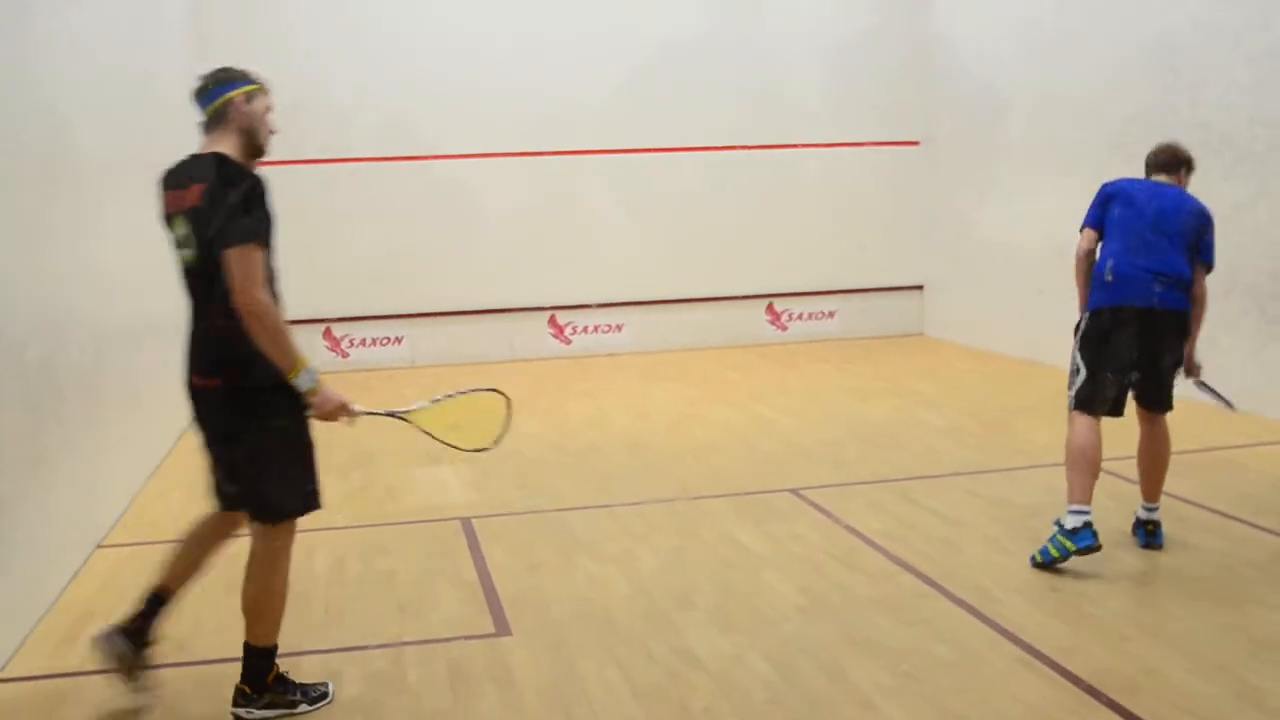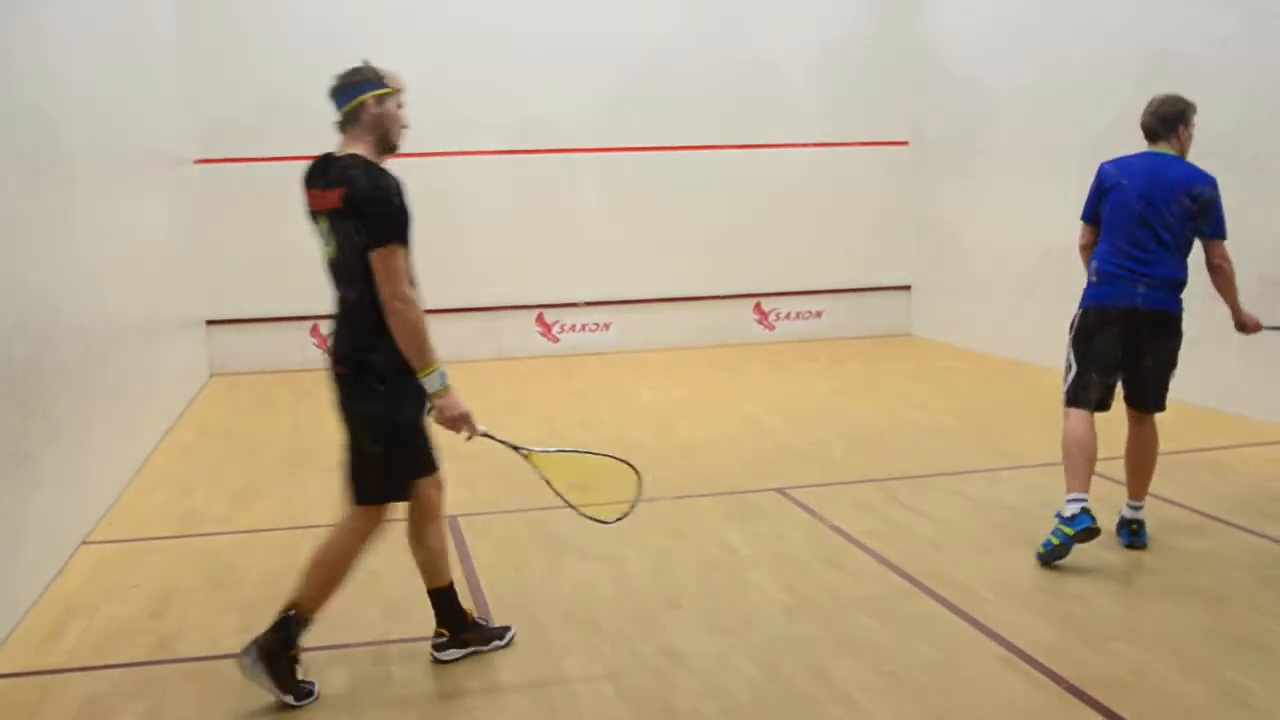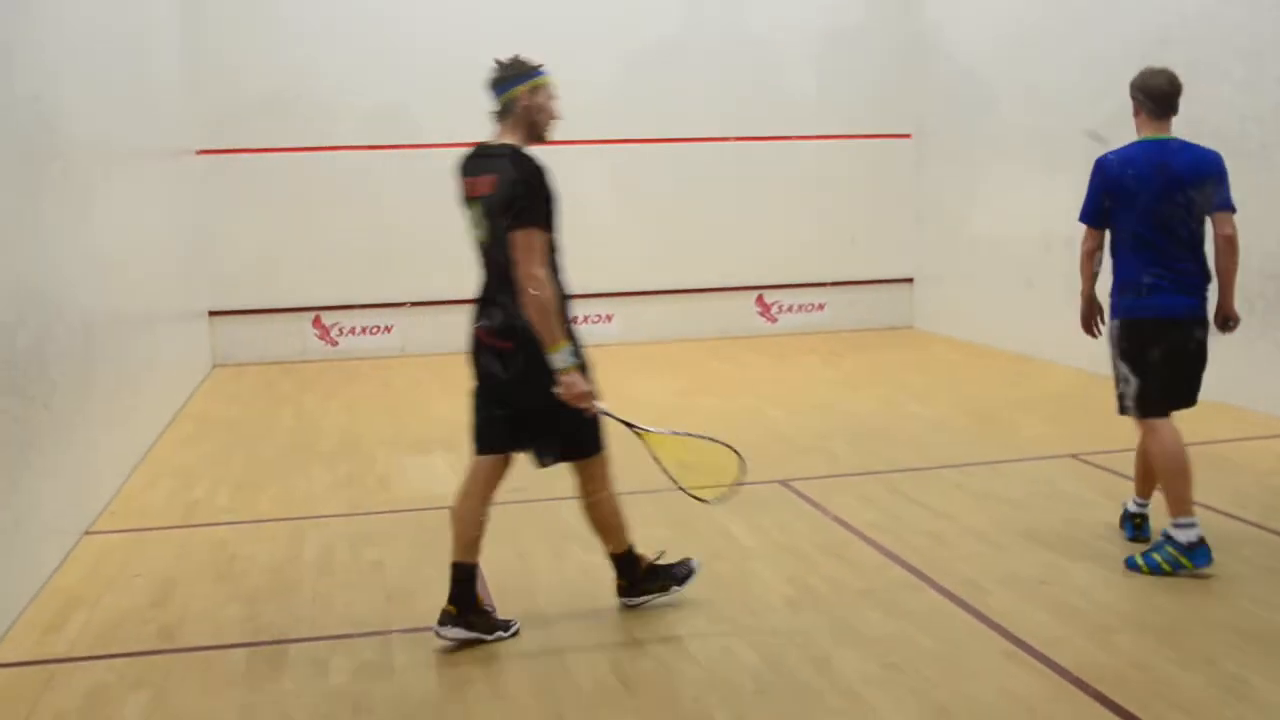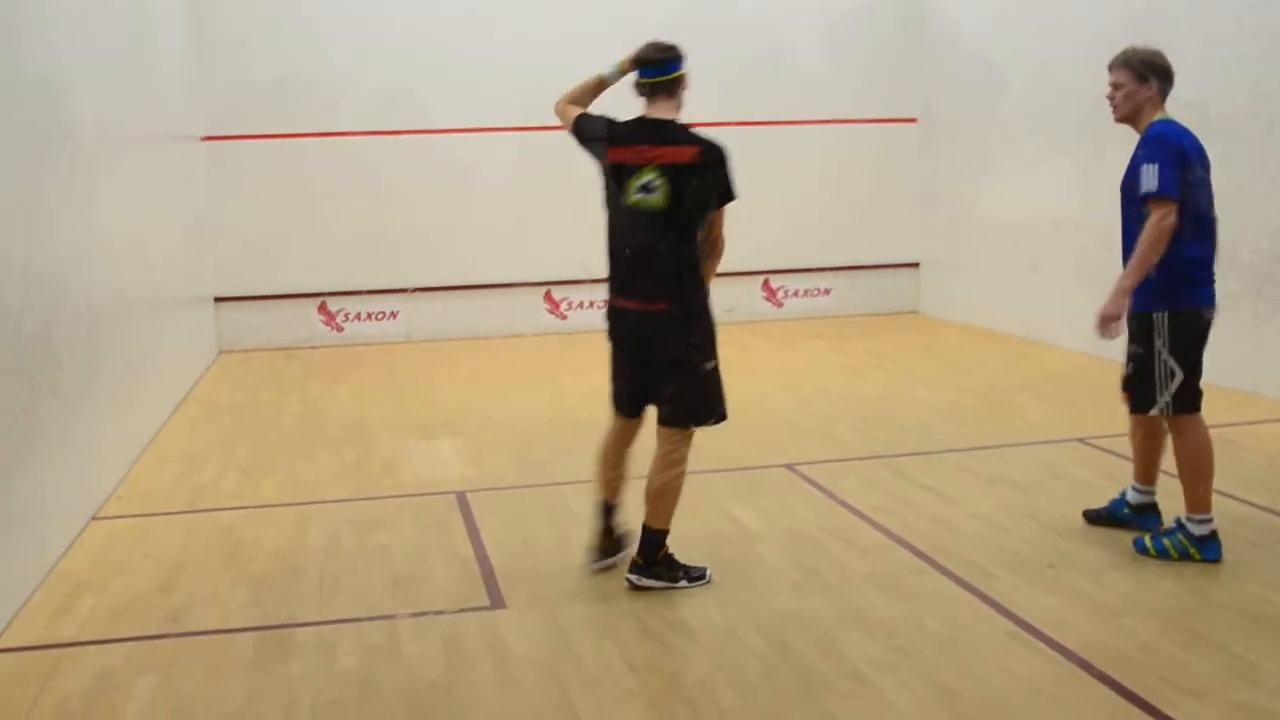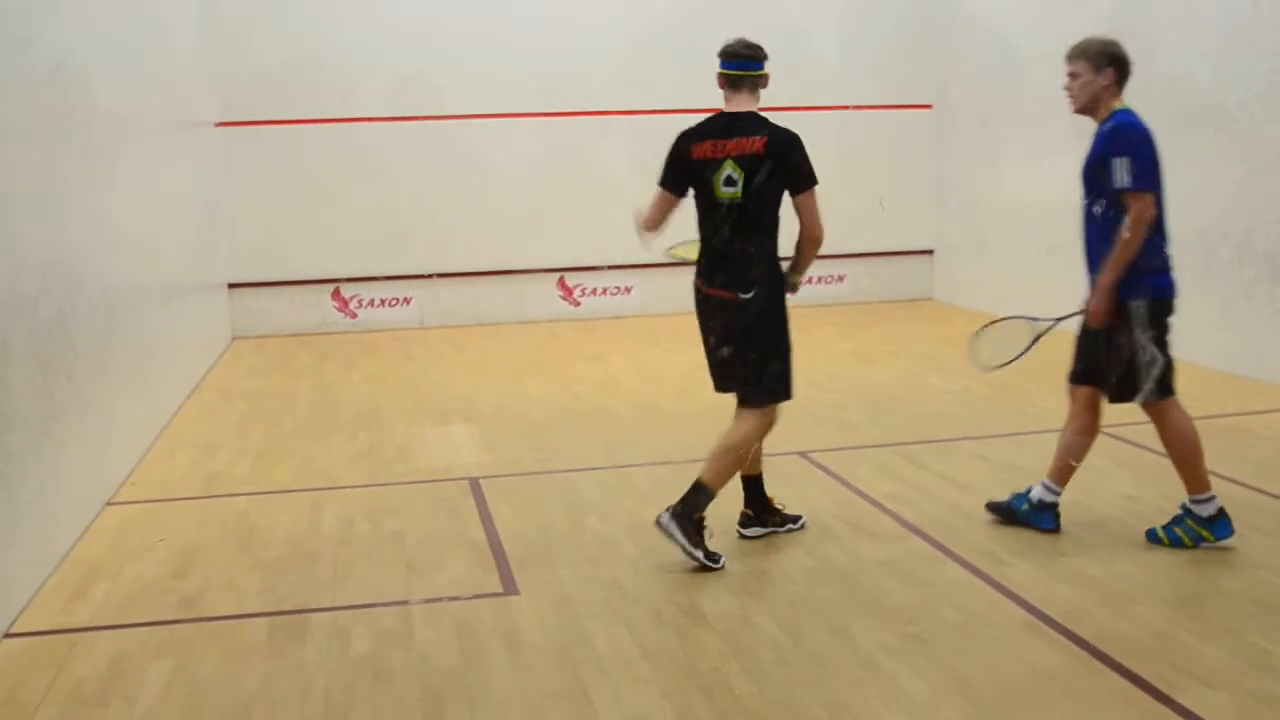
dt=0.5s
person 1, frame 1
left shoulder: (179, 182)
right shoulder: (239, 184)
right elbow: (252, 300)
right wrist: (309, 382)
left hip: (209, 378)
right hip: (253, 384)
left knee: (230, 515)
right knee: (277, 529)
left ankle: (136, 629)
person 1, frame 2
left shoulder: (322, 176)
right shoulder: (376, 188)
right elbow: (396, 299)
left wrist: (378, 92)
right wrist: (439, 385)
left hip: (358, 364)
right hip: (381, 372)
left knee: (425, 494)
right knee: (366, 517)
left ankle: (454, 624)
right ankle: (276, 646)
person 1, frame 3
left shoulder: (475, 164)
right shoulder: (523, 173)
right elbow: (533, 277)
left wrist: (521, 80)
right wrist: (564, 363)
left hip: (491, 341)
right hip: (531, 345)
left knee: (486, 468)
right knee: (591, 467)
left ankle: (462, 606)
right ankle: (633, 575)
person 1, frame 4
left shoulder: (612, 140)
right shoulder: (707, 154)
left elbow: (564, 107)
right elbow: (714, 244)
left wrist: (616, 69)
left hip: (625, 307)
right hip: (679, 310)
left knee: (625, 421)
right knee: (676, 434)
left ankle: (606, 535)
right ankle: (650, 559)
person 1, frame 5
left shoulder: (691, 142)
right shoulder: (783, 143)
left elbow: (655, 220)
right elbow: (812, 231)
left wrist: (645, 222)
right wrist: (794, 274)
left hip: (710, 290)
right hip: (754, 292)
left knee: (749, 401)
right knee: (757, 412)
left ankle: (758, 509)
right ankle: (686, 513)
person 2, frame 1
left shoulder: (1114, 190)
right shoulder: (1197, 210)
left elbow: (1085, 249)
right elbow: (1198, 287)
left wrist: (1086, 308)
right wrist: (1189, 349)
left hip: (1112, 303)
right hip: (1170, 310)
left knee: (1085, 412)
right knee: (1152, 415)
left ankle: (1077, 523)
right ankle: (1149, 520)
person 2, frame 2
left shoulder: (1110, 171)
right shoulder: (1200, 184)
left elbow: (1086, 242)
right elbow: (1216, 260)
right wrist: (1237, 313)
left hip: (1105, 303)
right hip: (1161, 311)
left knee: (1080, 407)
right knee: (1142, 415)
left ankle: (1076, 511)
right ankle: (1132, 518)
person 2, frame 3
left shoulder: (1110, 166)
right shoulder: (1207, 163)
left elbow: (1092, 246)
right elbow: (1225, 235)
left wrist: (1087, 297)
right wrist: (1226, 301)
left hip: (1135, 309)
right hip: (1187, 309)
left knee: (1153, 418)
right knee: (1160, 412)
left ankle: (1186, 536)
right ankle: (1139, 511)
person 2, frame 4
left shoulder: (1157, 141)
right shoulder: (1180, 140)
left elbow: (1163, 218)
right elbow: (1202, 222)
left wrist: (1121, 289)
right wrist: (1181, 293)
left hip: (1167, 301)
right hip: (1172, 298)
left knee: (1179, 412)
right knee: (1144, 402)
left ankle: (1200, 531)
right ankle: (1140, 502)
person 2, frame 5
left shoulder: (1124, 131)
right shoulder: (1111, 133)
left elbow: (1142, 213)
left wrist: (1105, 286)
left hip: (1136, 295)
right hip: (1116, 292)
left knee: (1158, 401)
right knee: (1083, 394)
left ankle: (1206, 513)
right ankle: (1043, 501)
